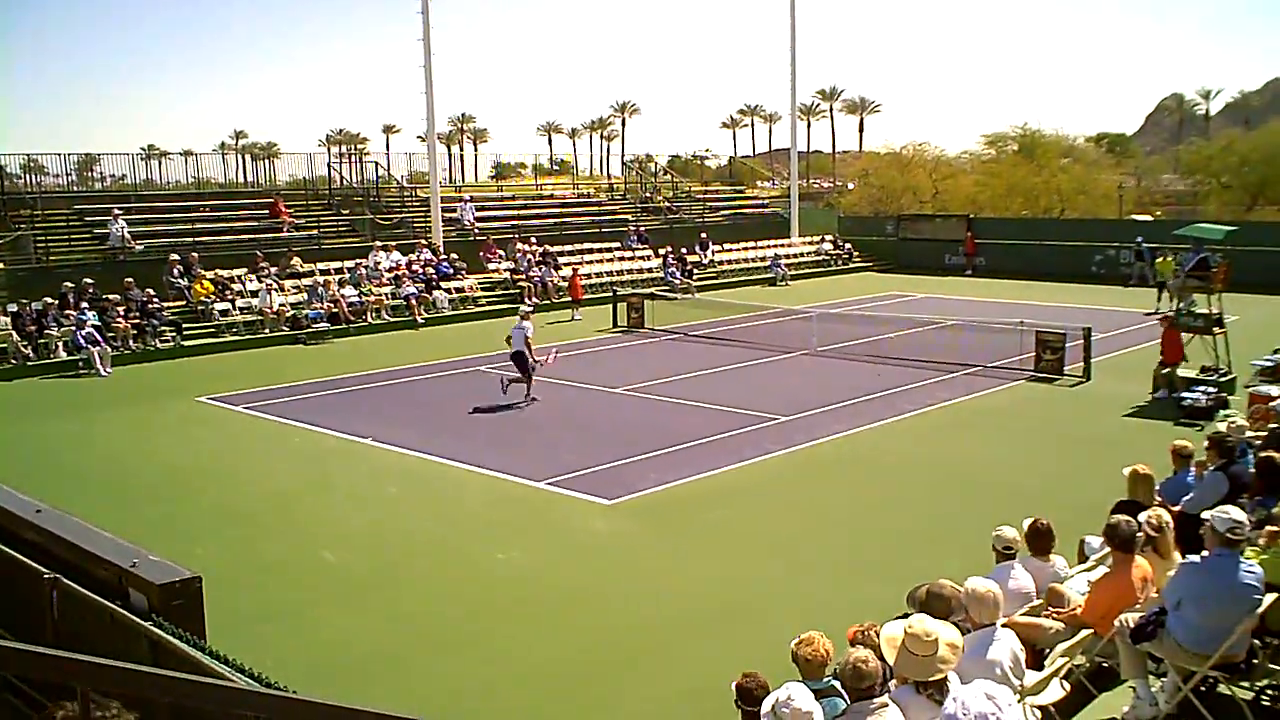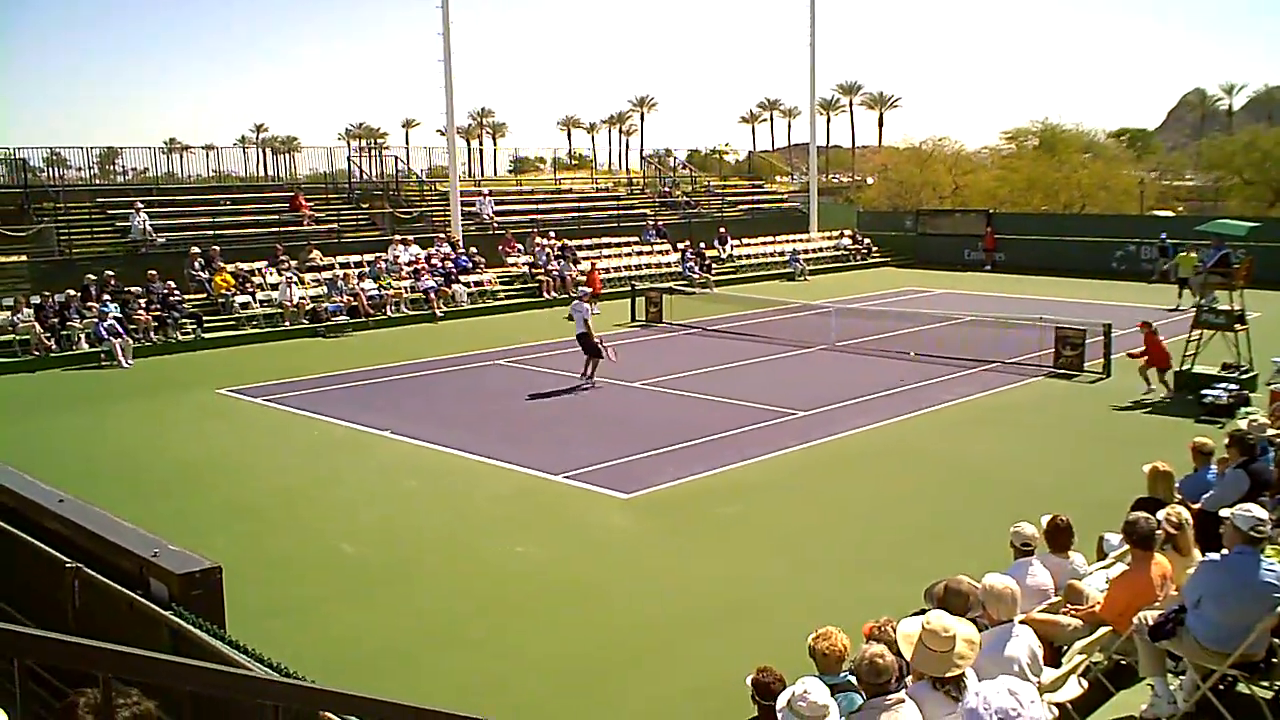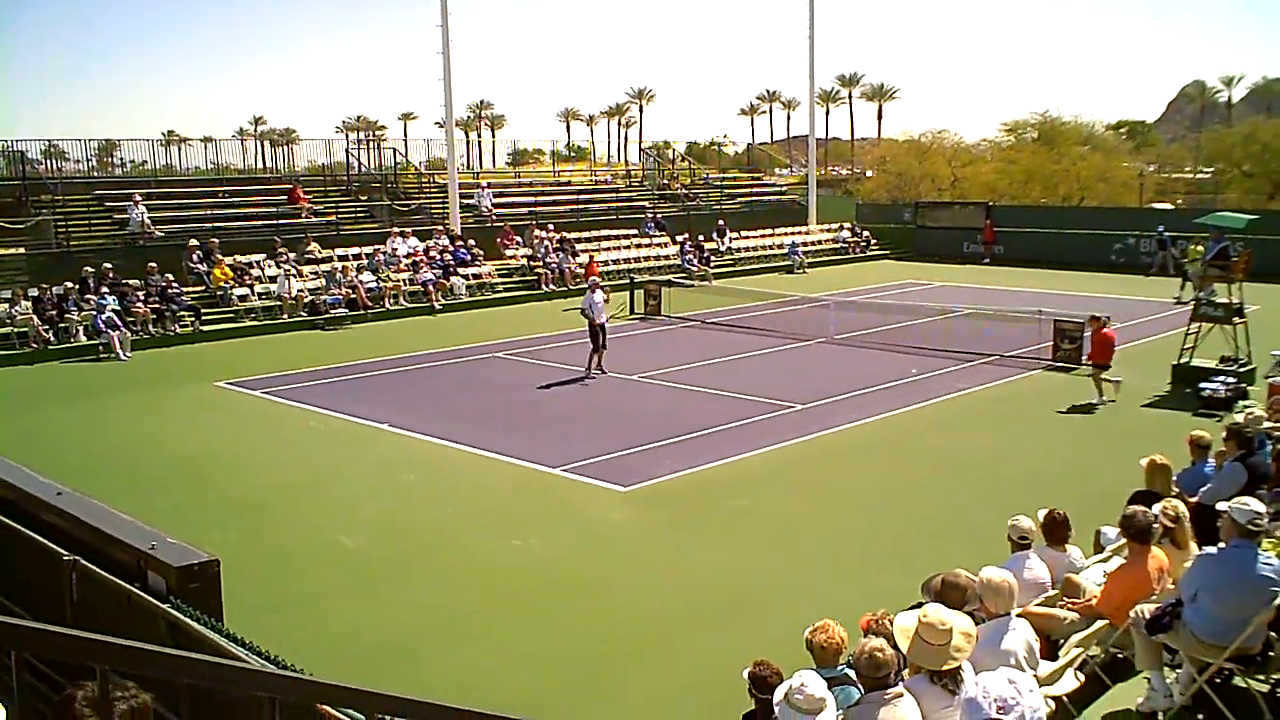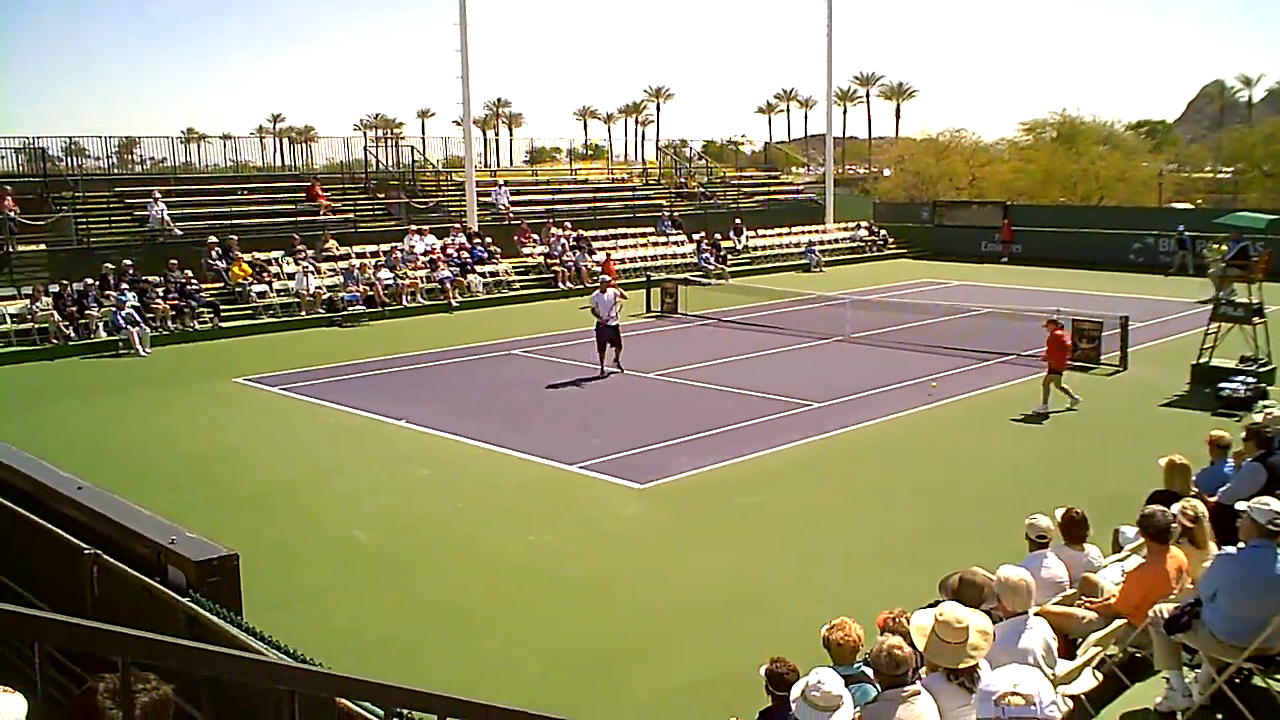
dt=0.5s
person 1, frame 1
left shoulder: (1193, 568)
right shoulder: (1256, 574)
left elbow: (1168, 602)
right elbow: (1237, 609)
left hip: (1190, 650)
right hip: (1234, 653)
left knee: (1124, 624)
left ankle: (1145, 700)
right ankle: (1170, 693)
person 1, frame 2
left shoulder: (1213, 566)
left elbow: (1188, 600)
right elbow: (1259, 609)
left hip: (1209, 649)
right hip: (1254, 652)
left knee: (1143, 622)
left ankle: (1164, 698)
right ankle: (1188, 692)
person 1, frame 3
left shoulder: (1210, 559)
left elbow: (1184, 593)
left hip: (1206, 642)
right hip: (1250, 645)
left knee: (1139, 616)
left ankle: (1161, 692)
right ankle: (1184, 686)
person 1, frame 4
left shoulder: (1229, 559)
left elbow: (1202, 593)
left hip: (1225, 642)
left knee: (1158, 615)
left ankle: (1180, 692)
right ankle: (1204, 686)
